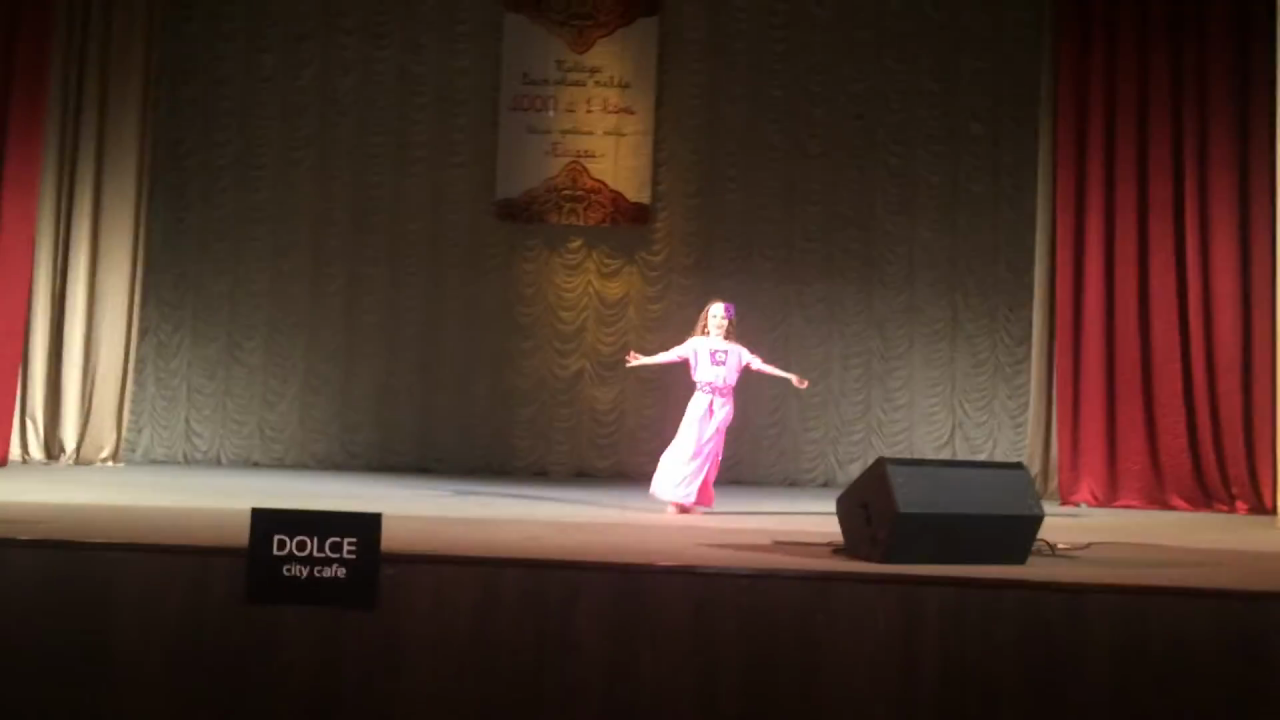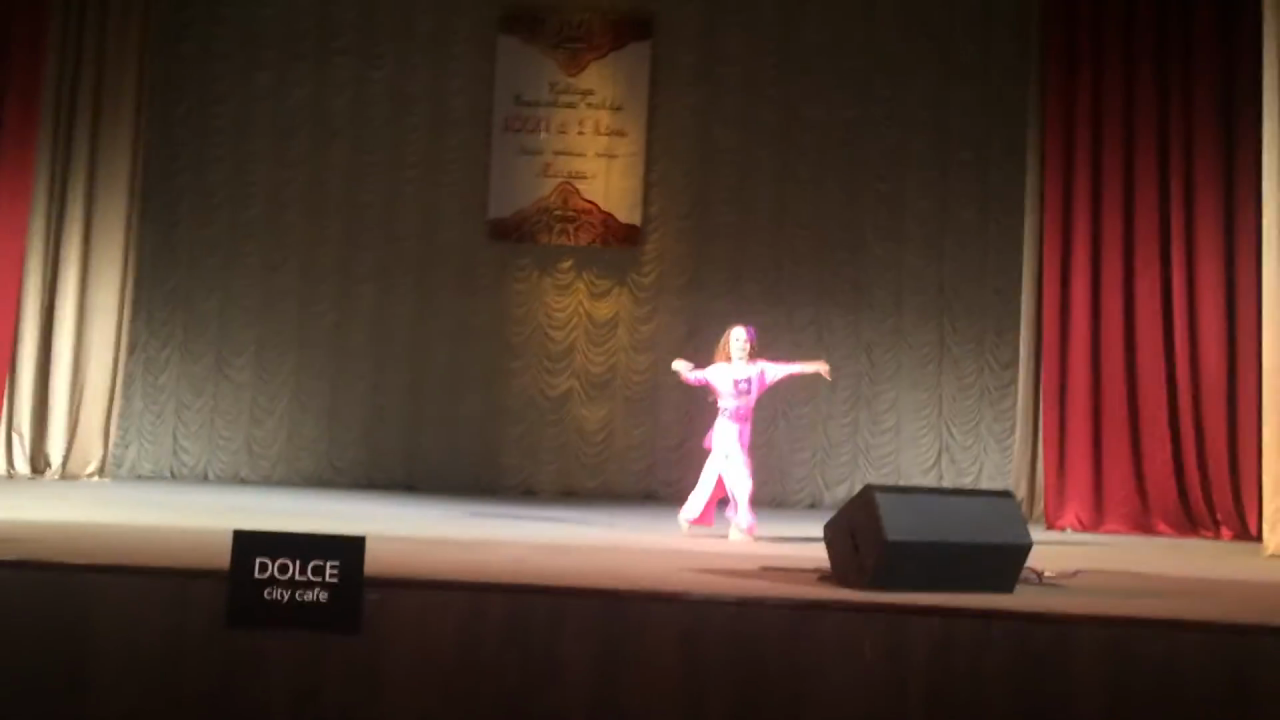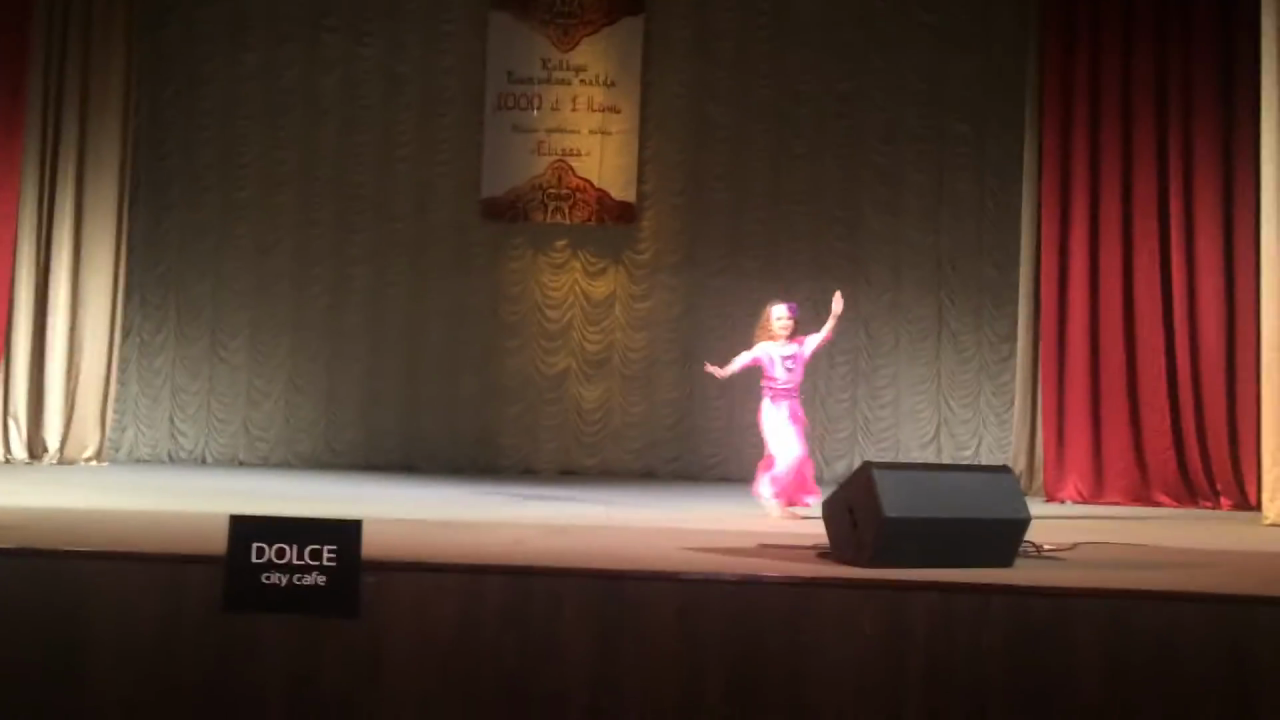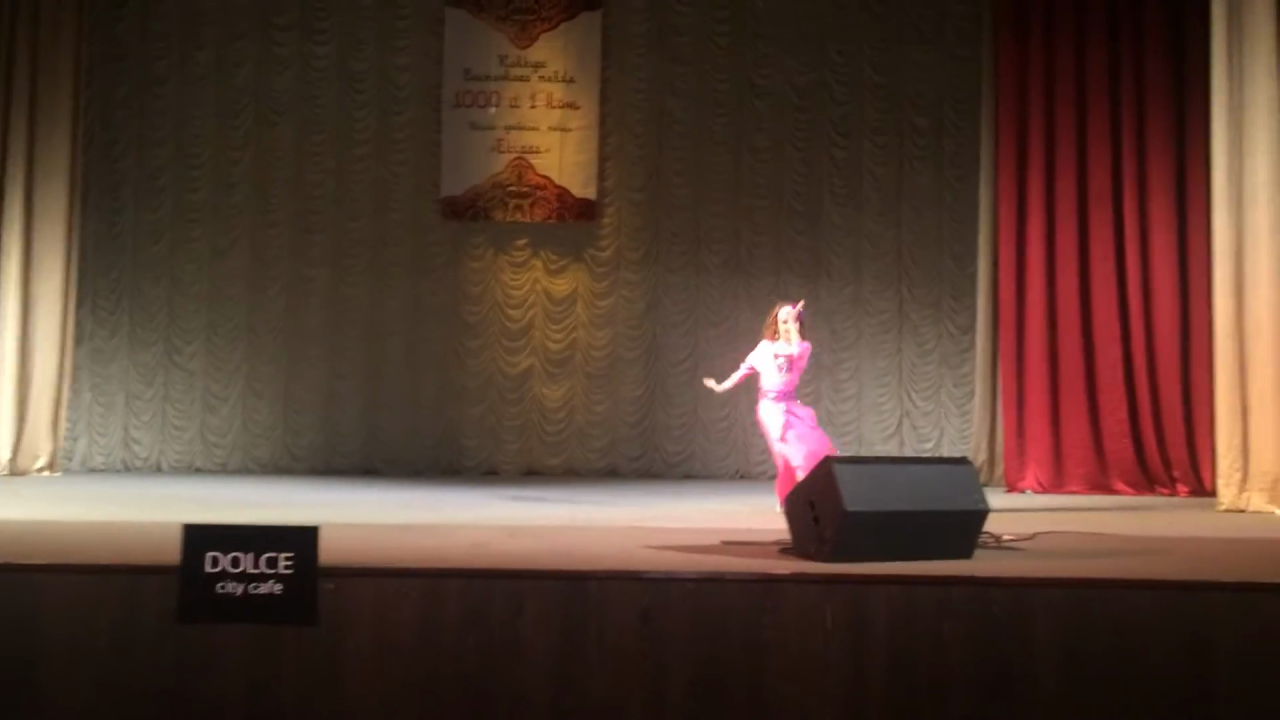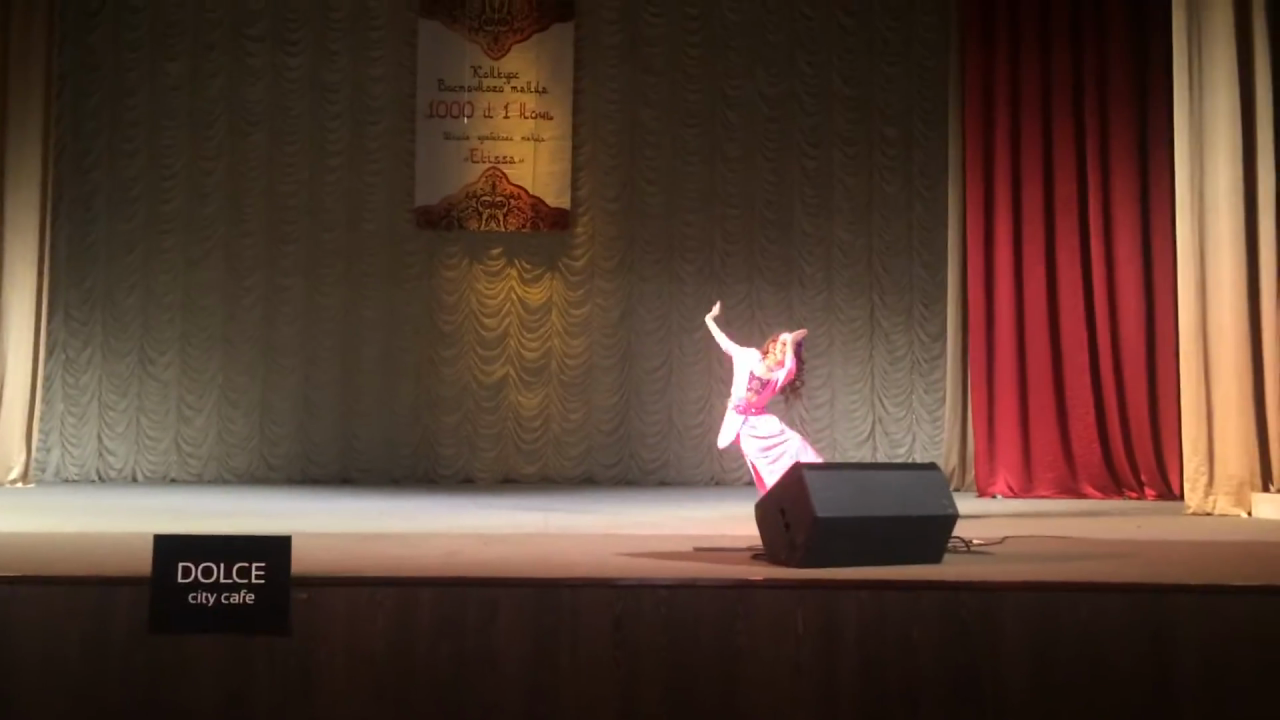
dt=0.3s
person 1, frame 1
left shoulder: (735, 348)
right shoulder: (696, 343)
left elbow: (757, 364)
right elbow: (672, 354)
left wrist: (789, 376)
right wrist: (643, 359)
left hip: (723, 404)
right hip: (701, 400)
left knee: (709, 451)
right knee: (687, 446)
left ankle: (688, 500)
right ankle: (674, 498)
person 1, frame 2
left shoulder: (759, 368)
right shoulder: (718, 370)
left elbow: (786, 369)
right elbow: (694, 377)
left wrist: (815, 367)
right wrist: (680, 369)
left hip: (743, 428)
right hip: (725, 427)
left knee: (716, 475)
right knee: (739, 476)
left ankle: (690, 517)
right ankle: (740, 526)
person 1, frame 3
left shoulder: (801, 345)
right shoulder: (765, 349)
left elbow: (823, 337)
right elbow: (746, 359)
left wrist: (834, 315)
right wrist: (724, 372)
left hip: (794, 406)
right hip: (775, 405)
left knee: (799, 455)
right knee: (791, 452)
left ankle: (786, 502)
right ankle: (772, 497)
person 1, frame 4
left shoulder: (802, 347)
right shoulder: (765, 347)
left elbow: (798, 351)
right elbow: (745, 369)
left wrist: (796, 319)
right wrist: (722, 386)
left hip: (791, 406)
right hip: (771, 407)
left knee: (816, 445)
right knee: (793, 453)
person 1, frame 5
left shoulder: (784, 374)
right shoulder: (750, 356)
left elbow: (791, 367)
right elbow: (726, 344)
left hip: (761, 420)
right hip: (738, 418)
left knee: (793, 443)
right knee: (760, 461)
